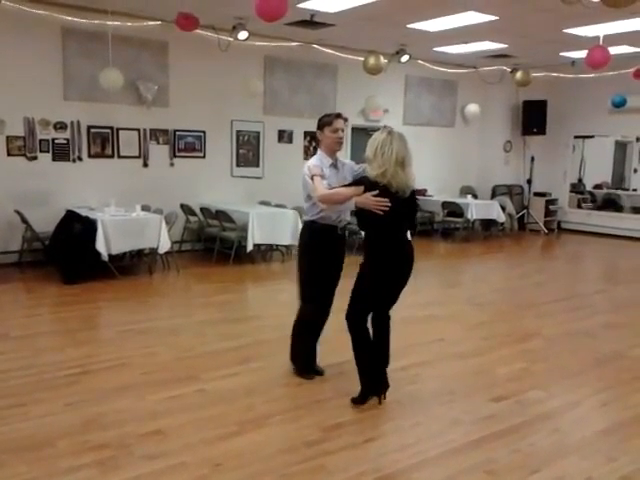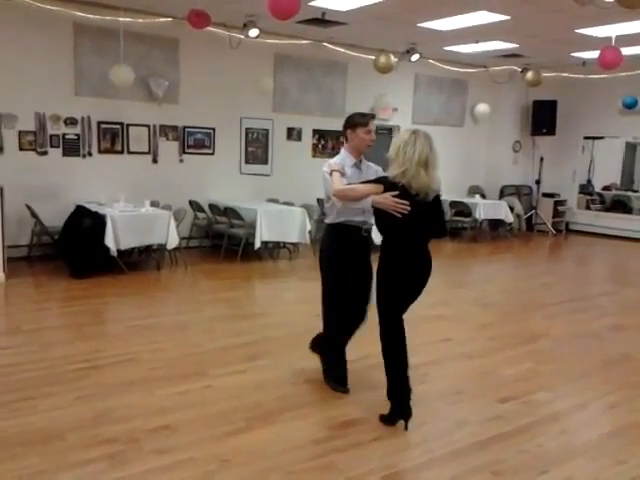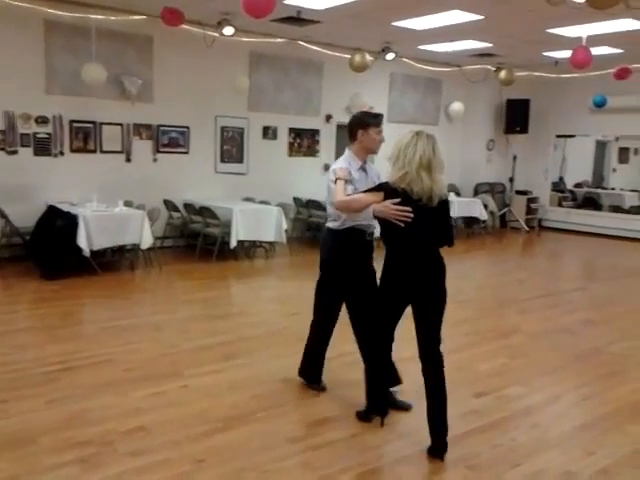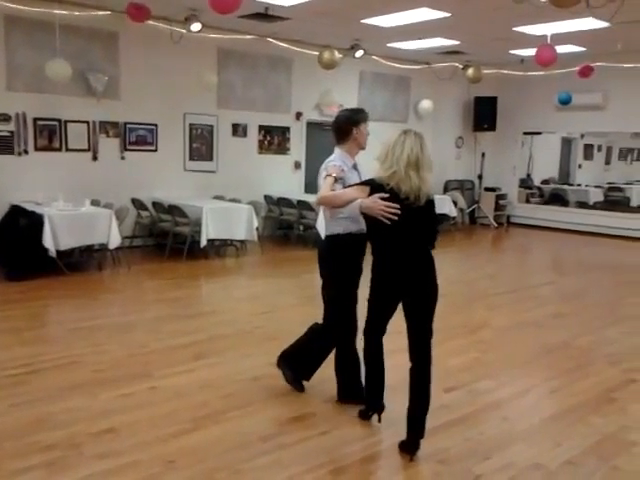
dt=0.4s
person 1, frame 1
left shoulder: (370, 183)
right shoulder: (406, 185)
left elbow: (324, 196)
left wrist: (316, 175)
left hip: (380, 260)
right hip: (403, 258)
left knee: (356, 317)
right knee: (381, 315)
left ankle: (369, 385)
right ankle: (378, 379)
person 1, frame 2
left shoulder: (390, 184)
right shoulder: (431, 190)
left elbow: (340, 191)
right elbow: (437, 229)
left wrist: (336, 171)
left hip: (395, 265)
right hip: (421, 265)
left knee: (389, 331)
right knee: (394, 321)
left ankle: (400, 406)
right ankle: (400, 392)
person 1, frame 3
left shoulder: (390, 191)
right shoulder: (439, 195)
left elbow: (341, 203)
right elbow: (445, 238)
left wrist: (341, 178)
left hip: (398, 277)
right hip: (431, 277)
left knee: (382, 340)
right knee: (431, 352)
left ankle: (376, 405)
right ankle: (439, 438)
person 1, frame 4
left shoulder: (377, 187)
right shoulder: (425, 195)
left elbow: (325, 198)
left wrist: (331, 176)
left hip: (387, 275)
right hip: (422, 276)
left knee: (373, 336)
right knee: (420, 351)
left ankle: (373, 404)
right ankle: (413, 435)
person 2, frame 1
left shoulder: (348, 167)
right shoulder: (312, 167)
right elbow: (325, 200)
right wrist: (358, 201)
left hip: (337, 236)
right hip: (316, 236)
left knee: (324, 299)
right knee: (314, 299)
left ankle: (305, 355)
right ankle: (301, 359)
person 2, frame 2
left shoulder: (373, 170)
right shoulder: (334, 166)
left elbow: (393, 187)
right elbow: (341, 199)
right wrist: (376, 200)
left hip: (362, 241)
right hip: (338, 240)
left knee: (357, 309)
right knee: (337, 307)
left ankle: (324, 344)
right ankle: (334, 372)
person 2, frame 3
left shoulder: (371, 170)
right shoulder: (341, 169)
left elbow: (385, 199)
right elbow: (342, 208)
right wrist: (376, 210)
left hip: (360, 245)
right hip: (341, 245)
left knee: (367, 317)
right knee: (327, 311)
right ankle: (310, 371)
person 2, frame 4
left shoulder: (352, 167)
right shoulder: (335, 167)
left elbow: (355, 203)
right elbow: (330, 204)
right wrist: (363, 205)
left hip: (350, 247)
right hip: (340, 249)
left knee: (343, 319)
right knee: (339, 320)
left ankle: (349, 387)
right ankle: (293, 361)
